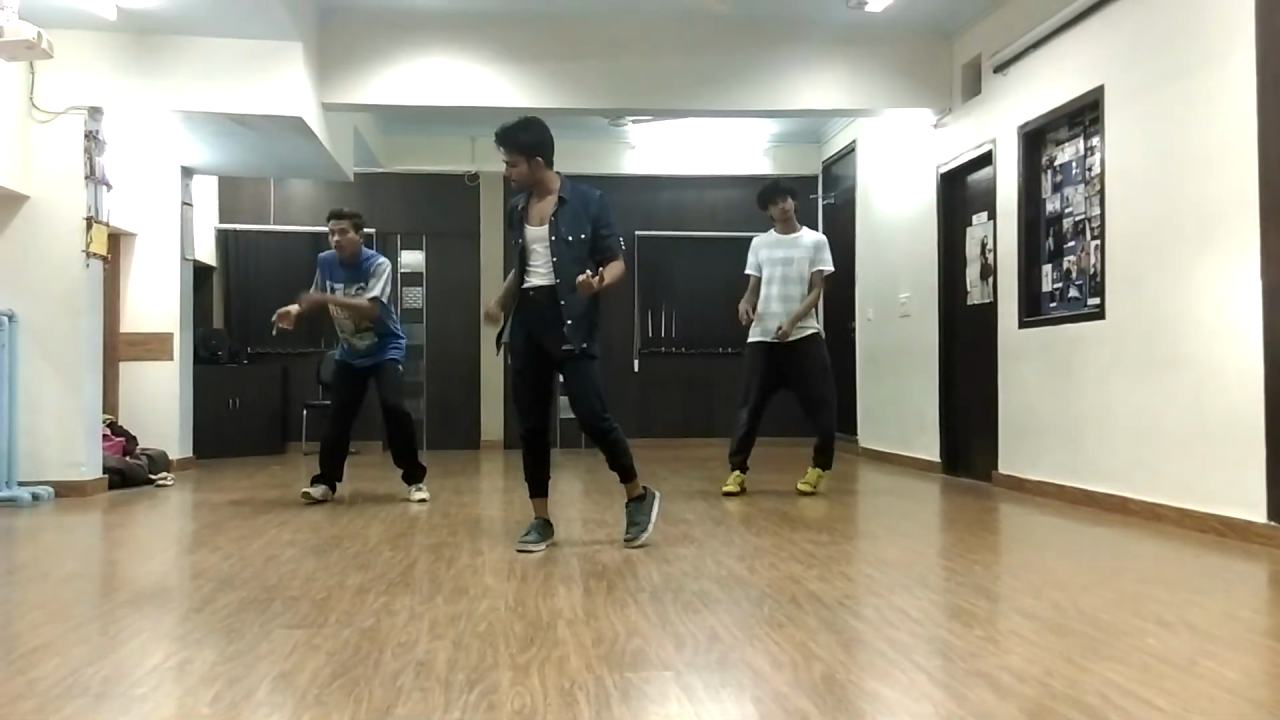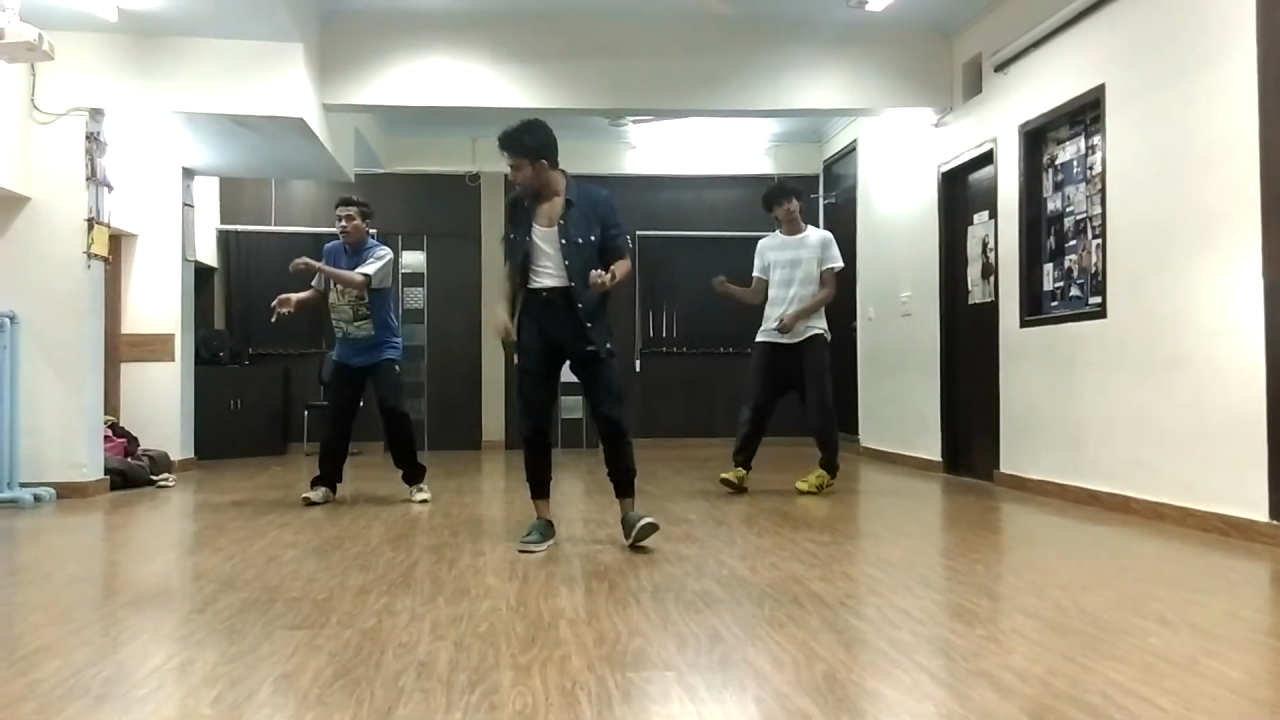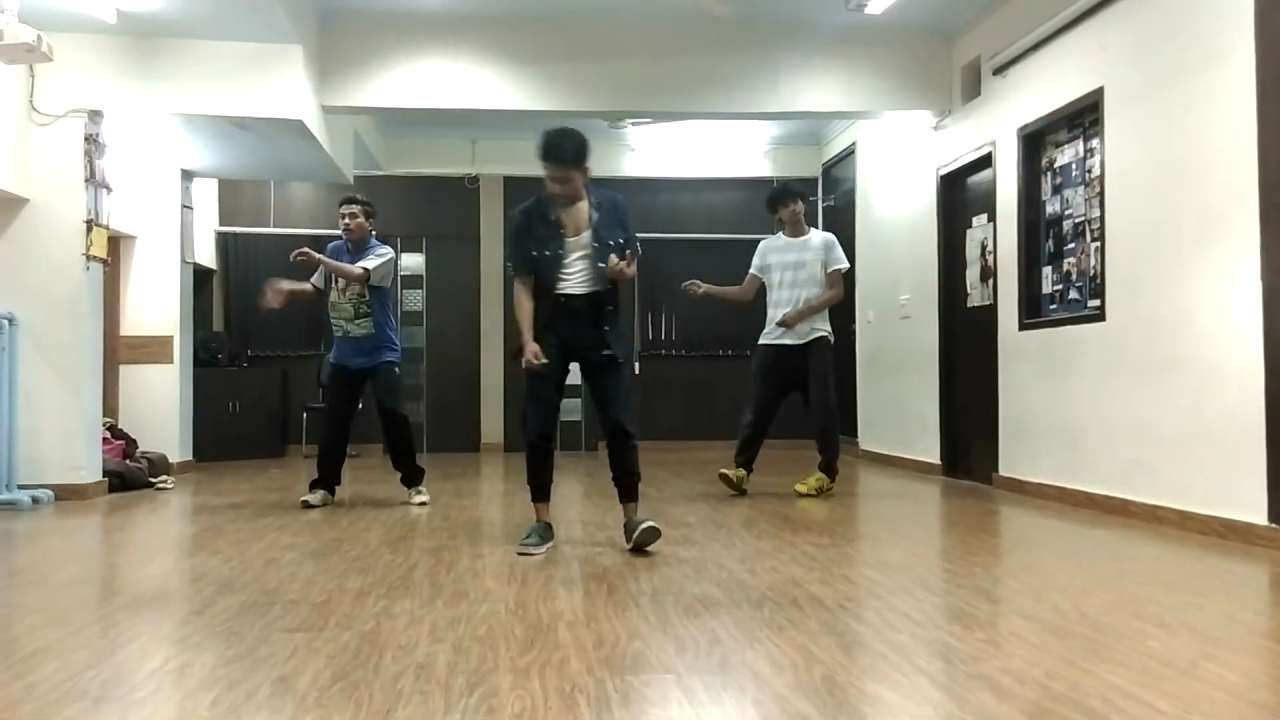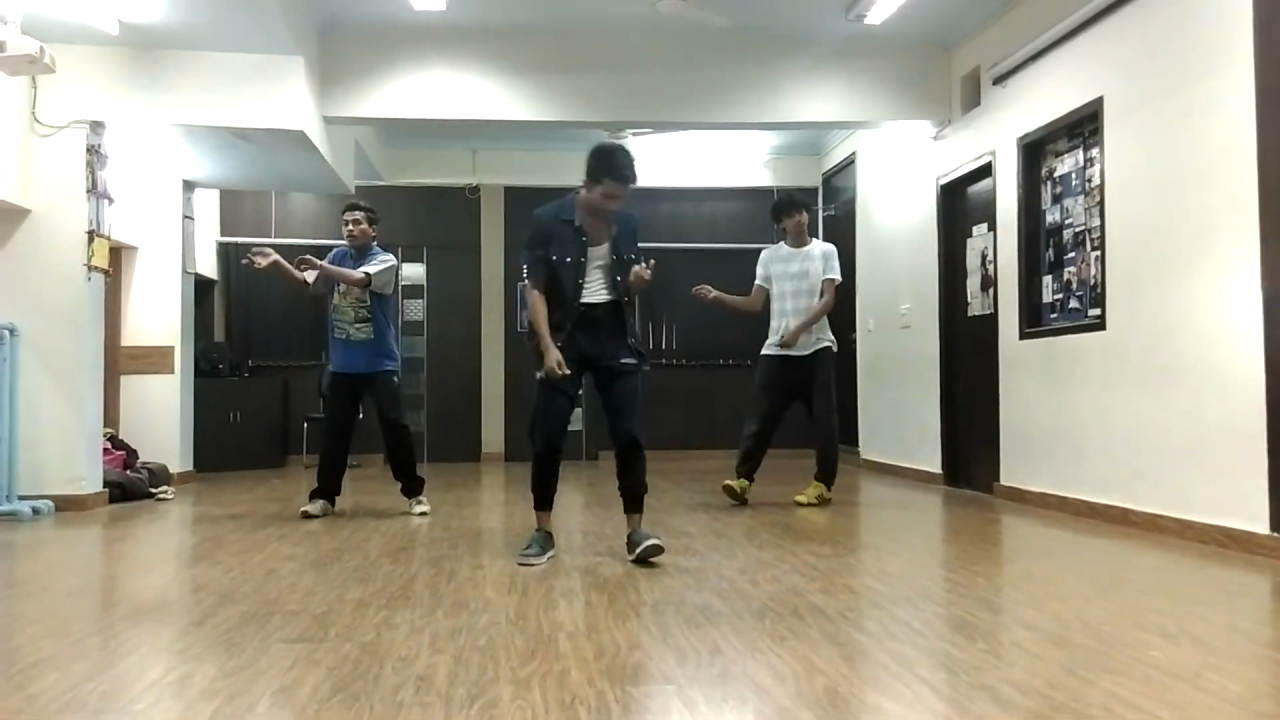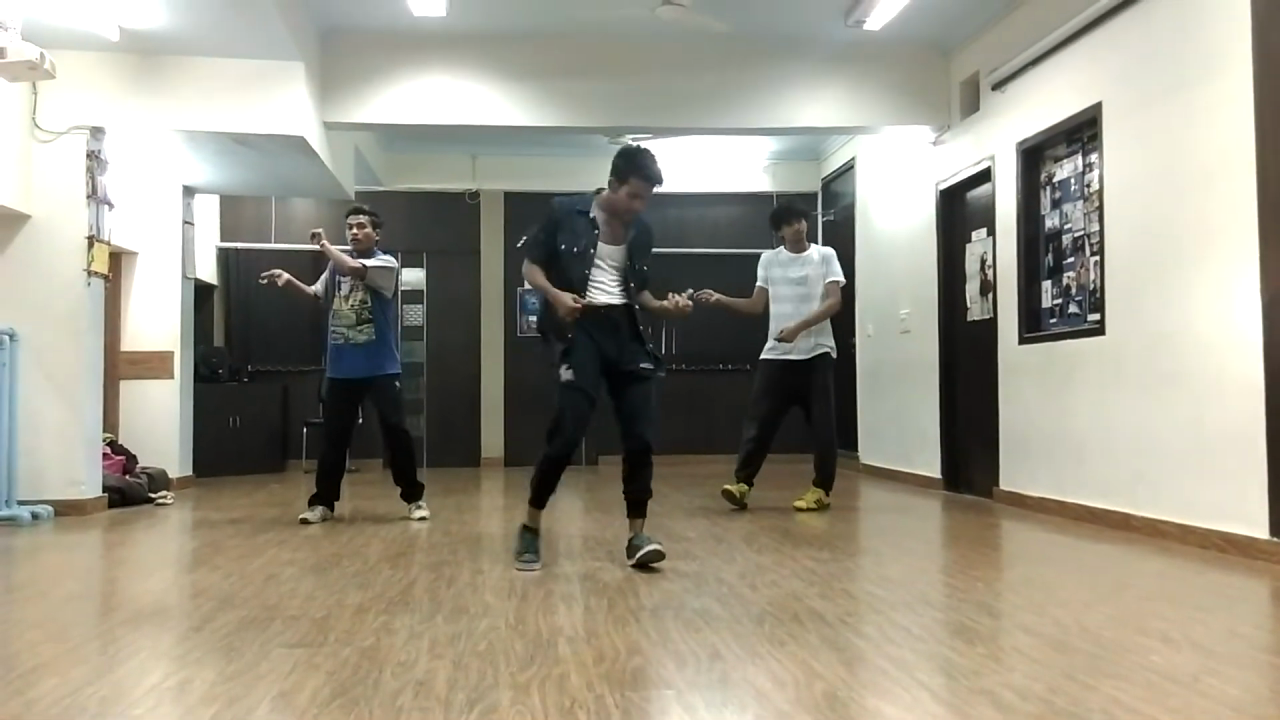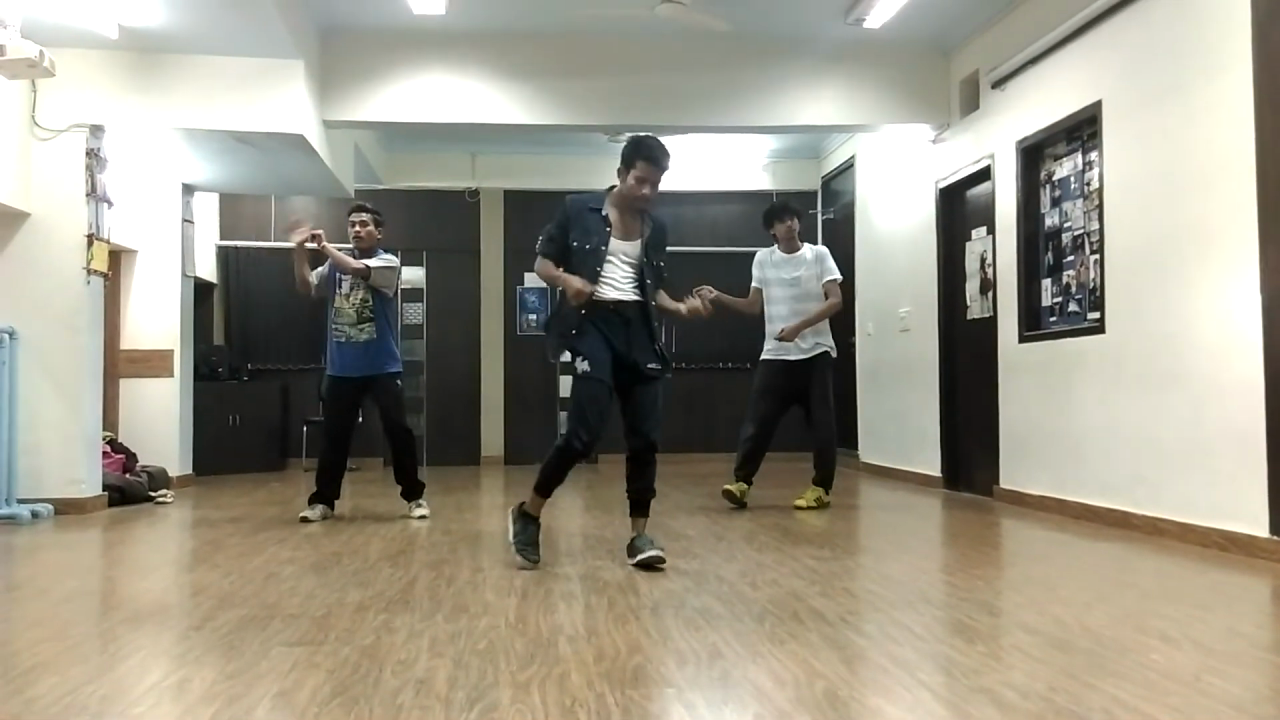
dt=0.2s
person 1, frame 1
left shoulder: (588, 201)
right shoulder: (517, 208)
left elbow: (616, 261)
left wrist: (598, 282)
right wrist: (499, 302)
left hip: (571, 319)
right hip: (527, 319)
left knee: (592, 414)
right knee: (532, 424)
left ankle: (639, 496)
right ankle: (541, 520)
person 1, frame 2
left shoulder: (595, 201)
right shoulder: (517, 207)
left elbow: (624, 259)
left wrist: (609, 278)
right wrist: (506, 309)
left hip: (584, 317)
right hip: (536, 319)
left knee: (610, 418)
right knee: (535, 424)
left ankle: (629, 513)
right ankle: (543, 520)
person 1, frame 3
left shoulder: (613, 207)
right shoulder: (527, 217)
left elbow: (631, 263)
right elbow: (523, 284)
left wrist: (623, 271)
right wrist: (528, 339)
left hip: (599, 323)
right hip: (552, 324)
left knee: (617, 423)
right knee: (539, 428)
left ankle: (632, 519)
right ankle: (542, 522)
person 1, frame 4
left shoulder: (626, 223)
right shoulder: (548, 221)
right elbow: (535, 290)
left wrist: (638, 281)
right wrist: (547, 346)
left hip: (613, 332)
right hip: (566, 332)
left knee: (629, 434)
right knee: (548, 437)
left ankle: (635, 530)
right ankle: (543, 532)
person 1, frame 5
left shoulder: (641, 231)
right shoulder: (564, 213)
right elbow: (529, 264)
left wrist: (663, 305)
right wrist: (554, 294)
left hip: (627, 333)
right hip: (581, 330)
left knee: (640, 438)
right knee: (566, 434)
left ankle: (637, 536)
right ankle: (531, 527)
person 1, frame 6
left shoulder: (656, 228)
right shoulder: (578, 209)
right elbow: (542, 261)
left wrist: (680, 308)
right wrist: (565, 280)
left hip: (638, 329)
right hip: (593, 323)
left knee: (644, 437)
right knee: (585, 431)
left ankle: (639, 536)
right ankle: (528, 512)
person 2, frame 1
left shoulder: (378, 264)
right shoulder: (325, 261)
left elbow: (372, 307)
right elbow: (318, 298)
left wrist: (330, 299)
right wrist: (296, 309)
left hip: (385, 349)
right hip: (349, 353)
left knee: (394, 407)
right knee: (338, 415)
left ankle: (414, 479)
right ankle: (326, 482)
person 2, frame 2
left shoulder: (381, 254)
right shoulder: (331, 251)
left elbow: (358, 282)
right elbow: (320, 289)
left wrist: (318, 267)
right wrist: (296, 298)
left hip: (382, 349)
right hip: (346, 352)
left knee: (392, 409)
right knee: (337, 417)
left ankle: (415, 480)
right ankle: (326, 483)
person 2, frame 3
left shoulder: (383, 254)
right shoulder: (334, 250)
left elbow: (357, 275)
right elbow: (317, 288)
left wrist: (320, 259)
right wrist: (287, 288)
left hip: (380, 353)
right hip: (344, 355)
left knee: (392, 413)
right knee: (335, 420)
left ankle: (414, 482)
right ankle: (324, 486)
person 2, frame 4
left shoulder: (385, 261)
right shoulder: (337, 256)
left elbow: (358, 279)
right elbow: (308, 281)
left wrist: (321, 265)
right wrist: (277, 262)
left hip: (379, 362)
right hip: (342, 363)
left knee: (394, 424)
right knee: (335, 429)
left ankle: (414, 492)
right ankle: (324, 496)
person 2, frame 5
left shoulder: (386, 264)
right shoulder: (337, 263)
left elbow: (354, 270)
right elbow: (317, 295)
left wrist: (324, 246)
right wrist: (289, 280)
left hip: (380, 367)
right hip: (340, 368)
left knee: (395, 430)
right knee: (334, 435)
left ankle: (414, 498)
right ankle: (323, 502)
person 2, frame 6
left shoulder: (388, 263)
right shoulder: (336, 263)
left elbow: (356, 269)
right elbow: (307, 288)
left wrist: (325, 246)
right wrist: (300, 249)
left hip: (382, 366)
right hip: (341, 366)
left knee: (398, 429)
right knee: (334, 433)
left ankle: (414, 496)
right ankle: (323, 500)
person 3, frame 1
left shoulder: (816, 240)
right shoulder: (759, 244)
left elbow: (816, 291)
right elbow: (753, 289)
left wrist: (792, 321)
right wrist: (745, 304)
left hip: (805, 335)
right hip: (762, 338)
left knee: (822, 404)
right knee: (751, 406)
left ankle: (818, 467)
right ankle: (737, 470)
person 3, frame 2
left shoulder: (822, 239)
right shoulder: (765, 246)
left elbow: (829, 290)
right elbow: (756, 294)
left wrist: (797, 316)
right wrist: (730, 289)
left hip: (810, 335)
right hip: (769, 338)
left knee: (820, 404)
right knee: (755, 405)
left ankle: (827, 469)
right ankle: (740, 468)
person 3, frame 3
left shoulder: (825, 241)
right shoulder: (767, 247)
left elbow: (836, 291)
right elbow: (745, 292)
left wrist: (801, 313)
right wrist: (707, 290)
left hip: (814, 338)
right hip: (774, 340)
left knee: (823, 407)
right knee: (757, 407)
left ankle: (826, 473)
right ankle: (741, 469)
person 3, frame 4
left shoulder: (826, 251)
right shoulder: (769, 256)
left elbow: (828, 300)
right elbow: (755, 303)
left wrist: (798, 330)
right wrist: (717, 296)
left hip: (817, 348)
right hip: (776, 351)
left knee: (824, 419)
right knee: (760, 417)
left ankle: (823, 483)
right ankle: (743, 479)
person 3, frame 5
left shoulder: (825, 256)
right shoulder: (769, 259)
left elbow: (834, 302)
right elbow: (757, 305)
left wrist: (798, 327)
right wrist: (719, 299)
left hip: (817, 353)
right hip: (776, 354)
left knee: (822, 424)
right knee: (759, 420)
left ankle: (821, 488)
right ankle: (742, 483)
person 3, frame 6
left shoulder: (819, 254)
right shoulder: (763, 259)
left elbow: (835, 301)
right elbow: (754, 305)
left wrist: (798, 327)
right wrist: (717, 297)
left hip: (815, 353)
right hip: (776, 355)
left knee: (822, 423)
right knee: (757, 420)
left ankle: (821, 487)
right ankle: (741, 482)
